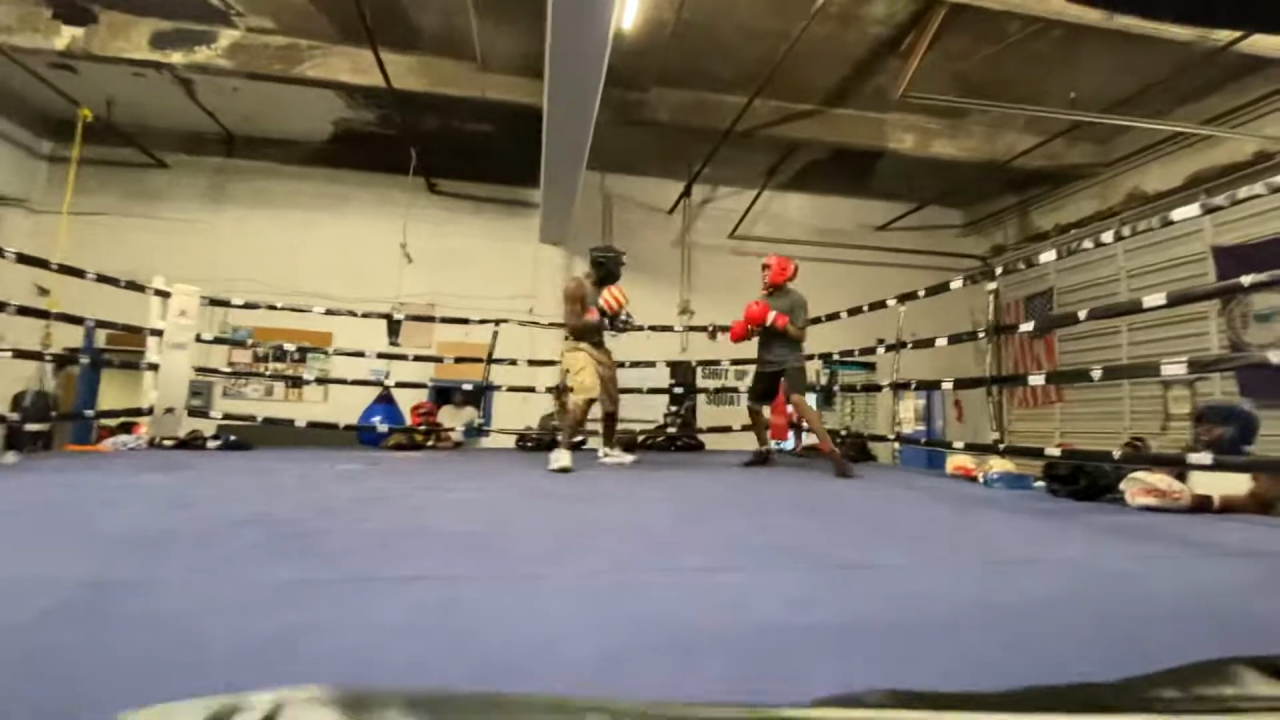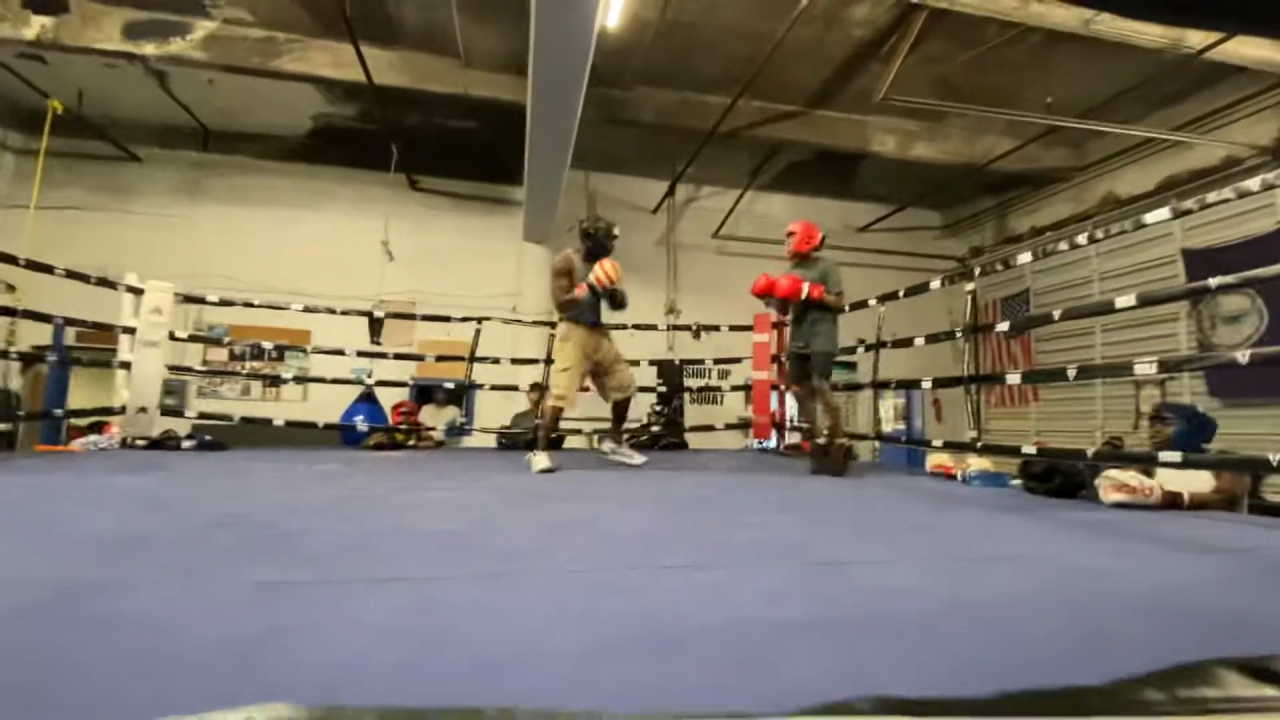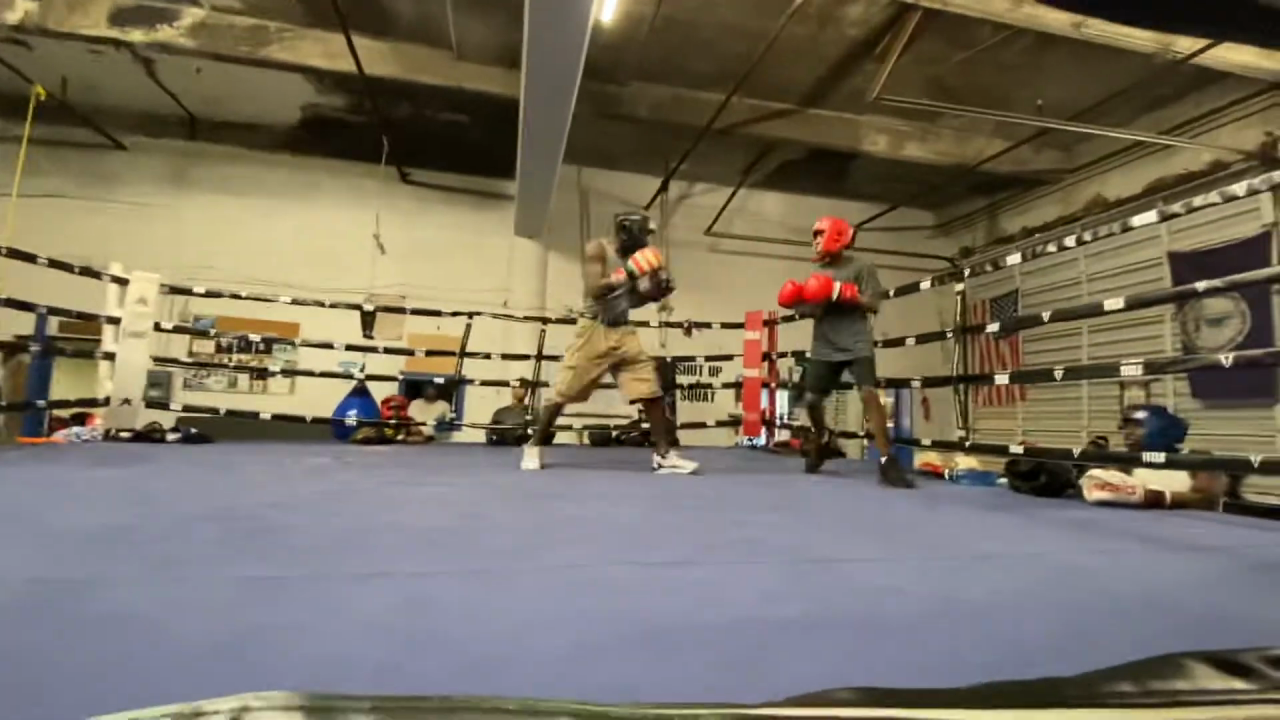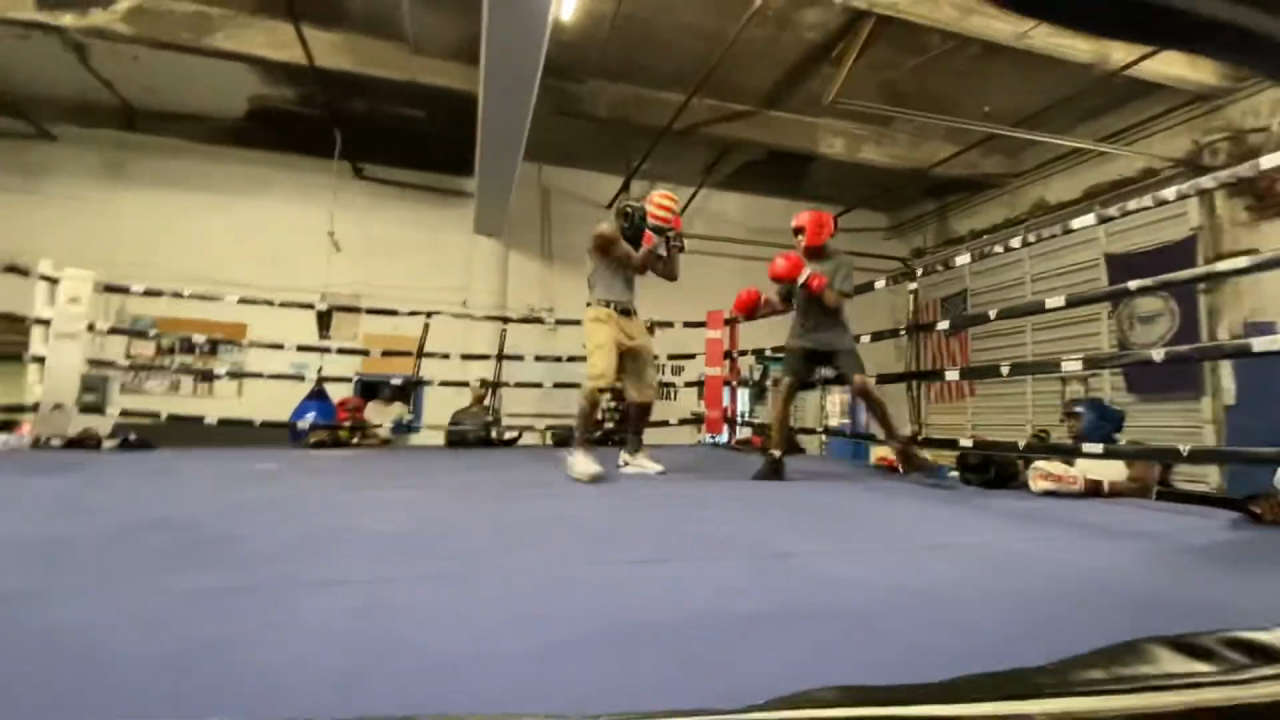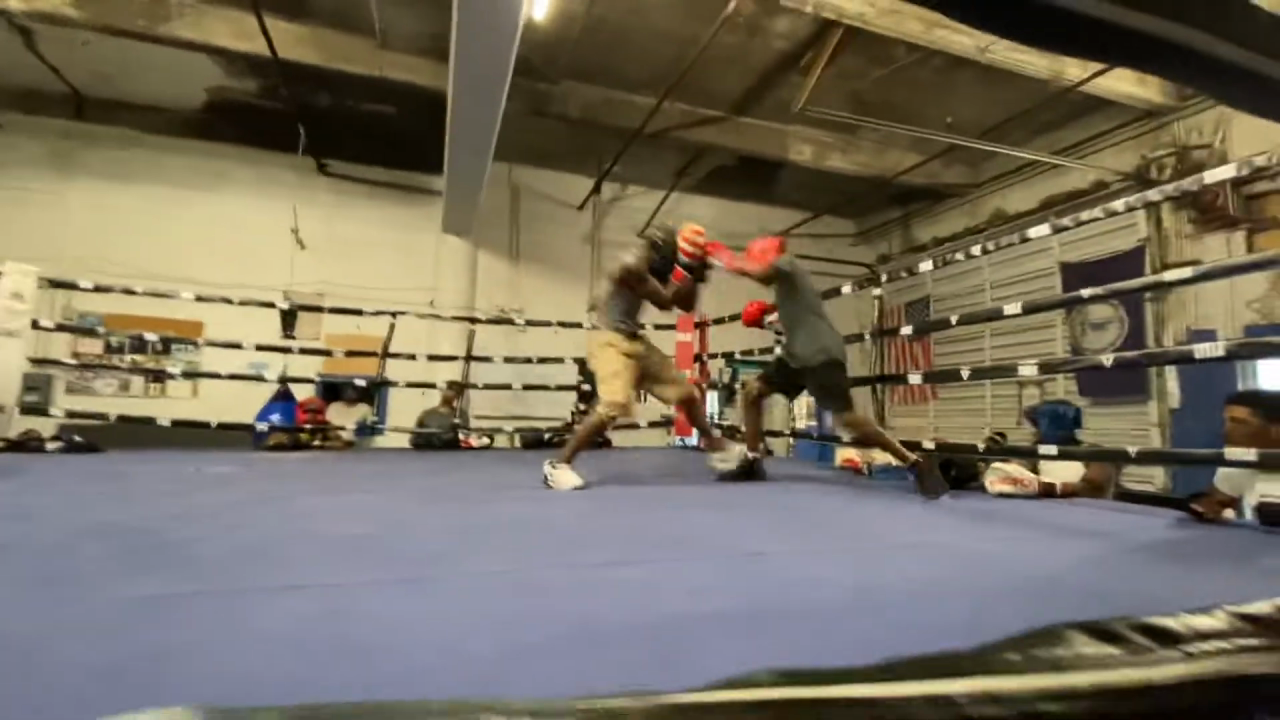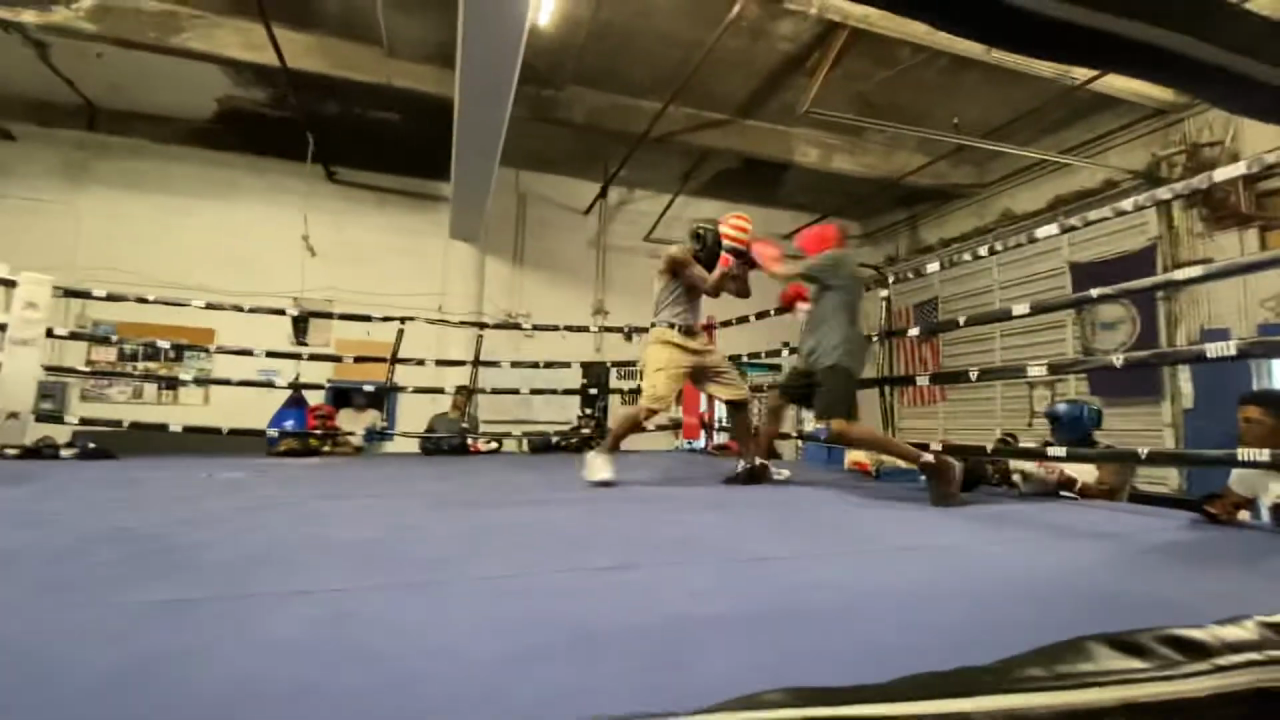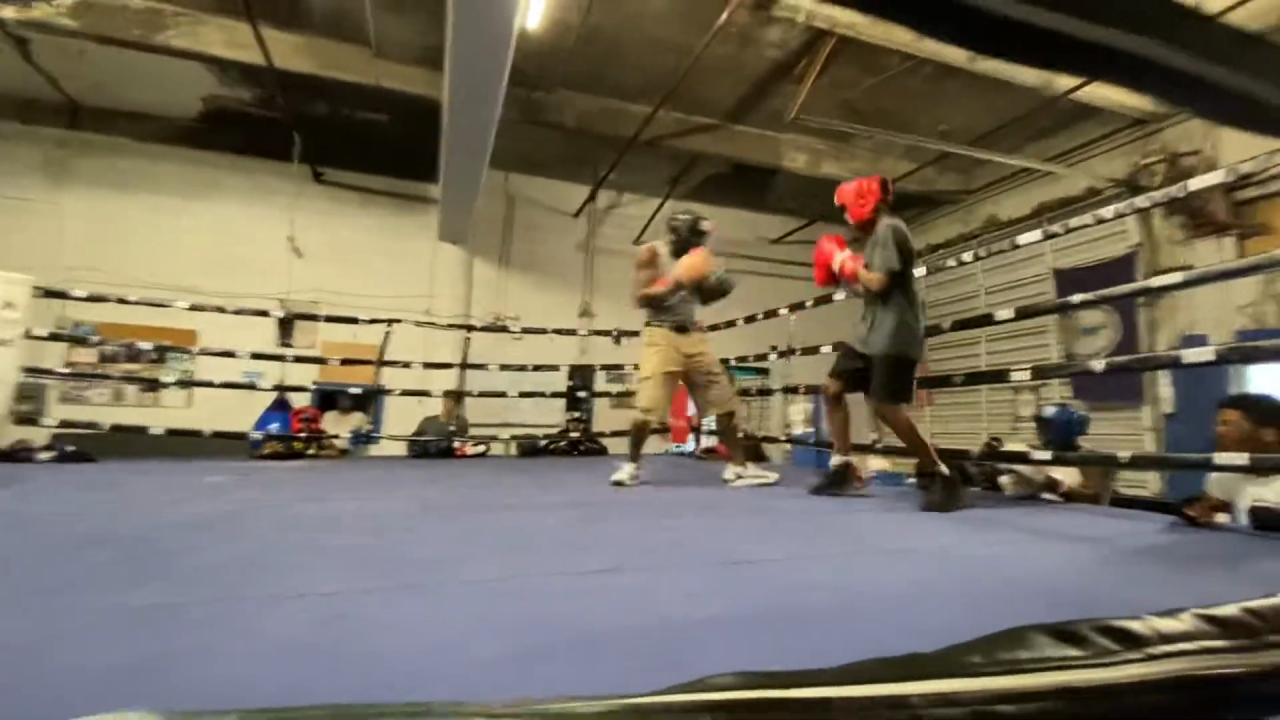
dt=0.3s
person 1, frame 1
left shoulder: (796, 299)
right shoulder: (763, 300)
left elbow: (799, 334)
left wrist: (773, 319)
right wrist: (746, 330)
left hip: (790, 361)
right hip: (766, 362)
left knee: (798, 402)
right knee: (753, 406)
left ankle: (833, 454)
right ankle: (763, 450)
person 1, frame 2
left shoulder: (825, 267)
right shoulder: (792, 270)
left elbow: (838, 303)
right elbow: (783, 310)
left wrist: (809, 292)
right wrist: (771, 295)
left hip: (821, 338)
right hip: (798, 340)
left knee: (820, 386)
right knee: (800, 390)
left ankle: (839, 441)
right ankle: (821, 443)
person 1, frame 3
left shoulder: (861, 267)
right shoulder: (819, 270)
left elbow: (872, 305)
right elbow: (812, 312)
left wrist: (842, 292)
right wrist: (797, 302)
left hip: (857, 344)
right hip: (824, 346)
left knee: (869, 394)
right knee: (811, 399)
left ankle: (887, 462)
right ankle: (821, 439)
person 1, frame 4
left shoulder: (839, 263)
right shoulder: (794, 262)
left elbow: (834, 303)
right elbow: (783, 304)
left wrist: (808, 278)
right wrist: (760, 304)
left hip: (835, 338)
right hip: (803, 339)
left knee: (862, 386)
right knee: (785, 388)
left ankle: (900, 446)
right ankle: (774, 460)
person 1, frame 5
left shoulder: (787, 266)
right shoulder: (785, 283)
left elbow: (755, 269)
left wrist: (722, 255)
right wrist: (768, 316)
left hip: (819, 354)
right hip: (797, 353)
left knee: (847, 419)
right knee: (752, 391)
left ankle: (916, 463)
right ankle: (752, 464)
person 1, frame 6
left shoulder: (837, 259)
right shoulder: (839, 274)
left elbow: (783, 272)
left wrist: (762, 252)
right wrist: (806, 304)
left hip: (836, 356)
right hip: (818, 355)
left knee: (839, 428)
right knee: (775, 403)
right ankle: (758, 466)
person 1, frame 7
left shoulder: (888, 229)
right shoulder: (876, 235)
left elbow: (879, 282)
left wrist: (845, 264)
right wrist: (842, 276)
left hip: (895, 333)
right hip: (872, 333)
left knee: (885, 406)
right knee: (833, 389)
left ankle: (941, 477)
right ankle: (843, 468)
person 2, frame 1
left shoulder: (609, 289)
right shoulder: (576, 287)
right elbow: (572, 327)
left wrist: (619, 321)
right wrist: (598, 314)
left hip: (600, 349)
right hip: (578, 348)
left knee: (611, 404)
right knee: (587, 395)
left ankle: (608, 449)
right ankle: (562, 451)
person 2, frame 2
left shoulder: (600, 264)
right shoulder: (565, 261)
left elbow: (613, 301)
right elbow: (560, 304)
left wrist: (615, 295)
right wrist: (588, 288)
left hip: (598, 332)
right hip: (573, 332)
left knee: (624, 387)
right knee: (562, 395)
left ankle: (613, 442)
right ankle: (540, 452)
person 2, frame 3
left shoulder: (635, 258)
right shoulder: (597, 250)
right elbow: (594, 291)
left wrist: (657, 290)
right wrist: (626, 275)
left hip: (624, 331)
right hip: (594, 329)
left knee: (650, 390)
right knee: (565, 393)
left ankle: (664, 455)
right ankle: (535, 446)
person 2, frame 4
left shoulder: (642, 242)
right shoulder: (606, 234)
left elbow: (671, 274)
right elbow: (639, 265)
left wrist: (672, 240)
right wrist: (654, 232)
left hip: (631, 319)
right hip: (604, 316)
left knee: (644, 392)
right knee: (599, 382)
left ankle: (632, 453)
right ankle: (579, 451)
person 2, frame 5
left shoulder: (655, 269)
right shoulder: (632, 266)
left elbow: (687, 306)
right elbow: (665, 303)
left wrist: (695, 271)
right wrist: (685, 267)
left hip: (634, 342)
right hip: (611, 343)
left knee: (685, 393)
right knee: (612, 407)
left ankle: (720, 452)
right ankle: (559, 465)
person 2, frame 6
left shoulder: (704, 263)
right shoulder: (677, 255)
left elbow: (743, 292)
right elbow: (712, 289)
left wrist: (742, 258)
right wrist: (730, 254)
left hip: (696, 340)
right hip: (668, 339)
left knee: (737, 395)
right knee: (652, 402)
left ankle: (749, 463)
right ankle: (602, 455)
person 2, frame 7
left shoulder: (696, 259)
right shoulder: (651, 253)
left elbow: (703, 298)
right elbow: (640, 298)
left wrist: (718, 288)
right wrist: (673, 283)
left hip: (693, 337)
right hip: (660, 337)
left knee: (724, 400)
right knee: (649, 406)
left ankle: (738, 466)
right ankle: (632, 465)
